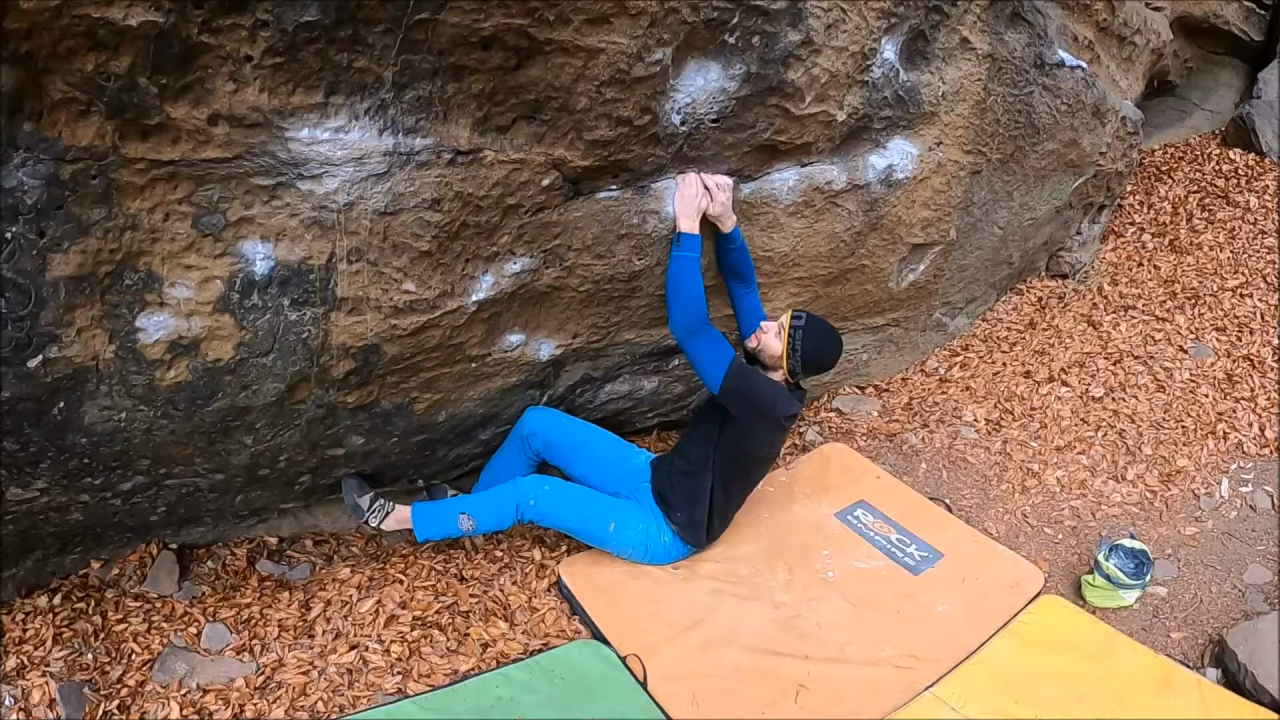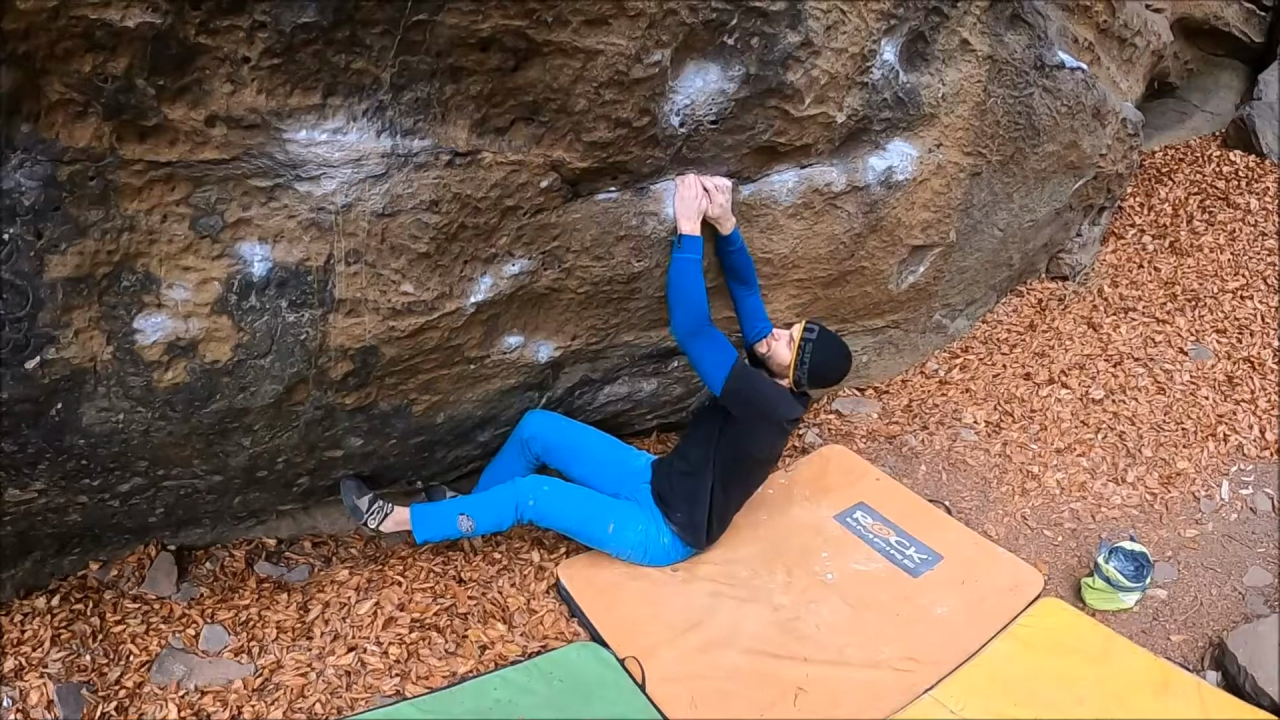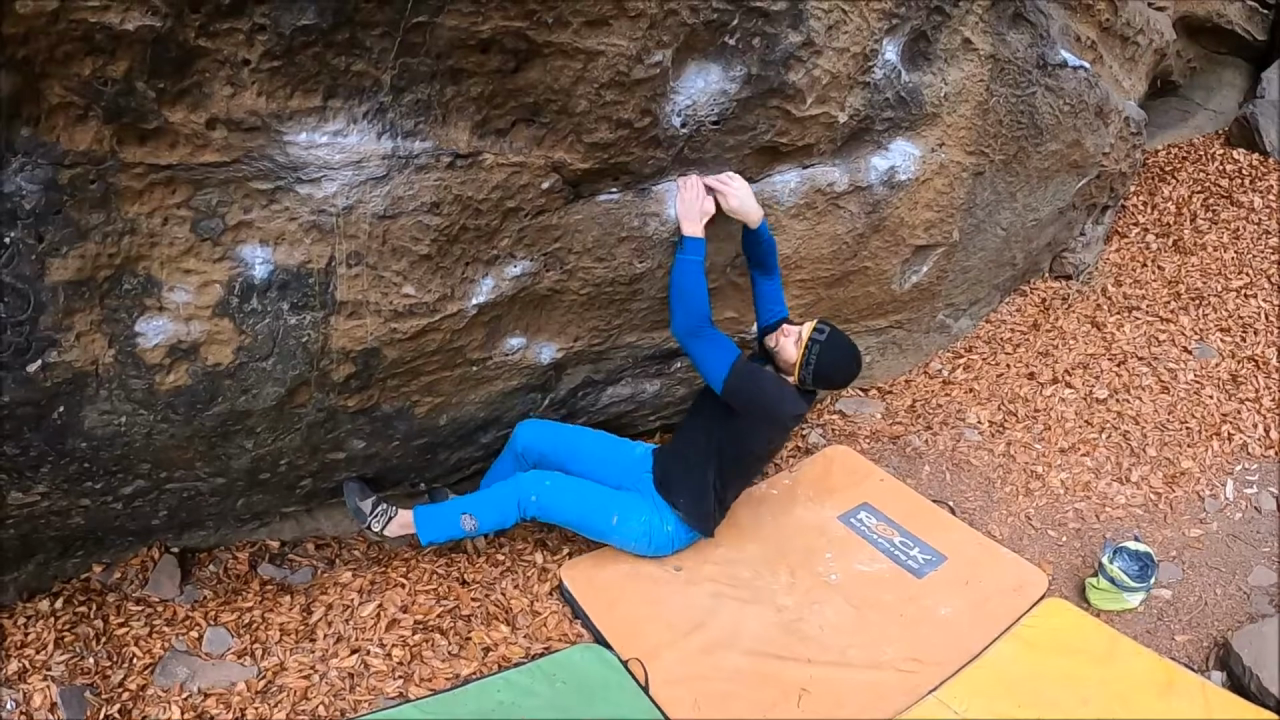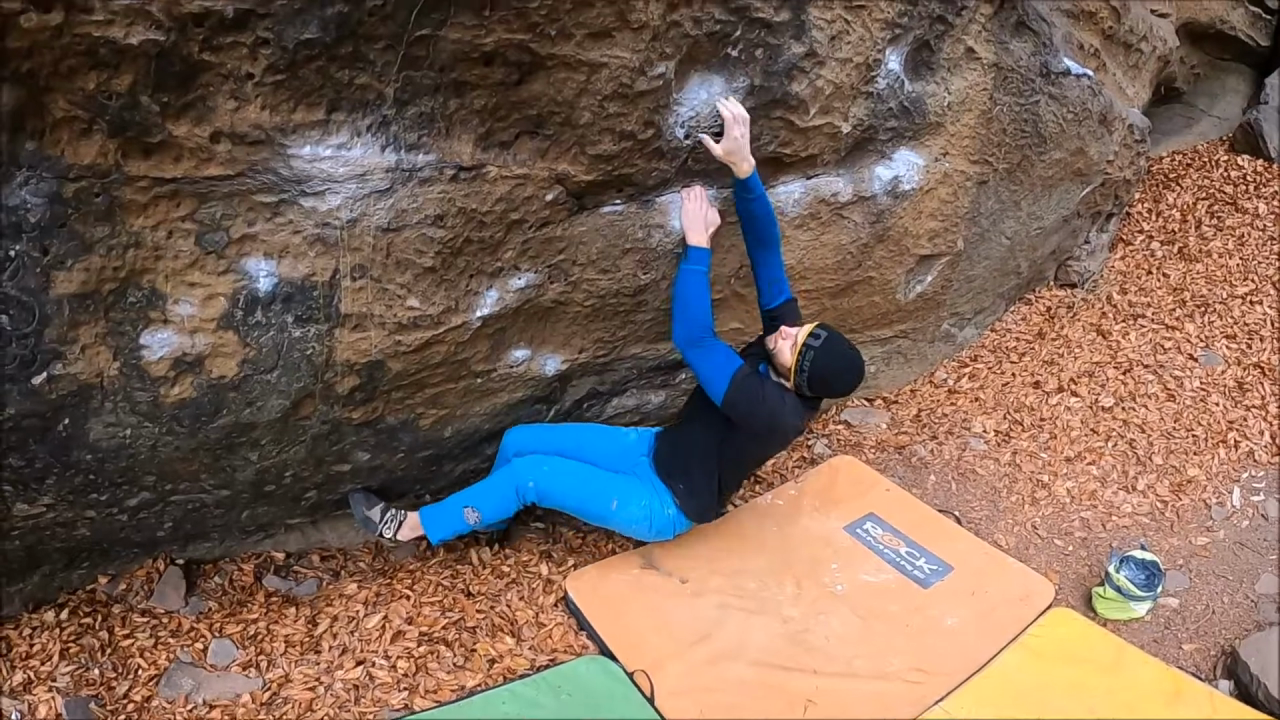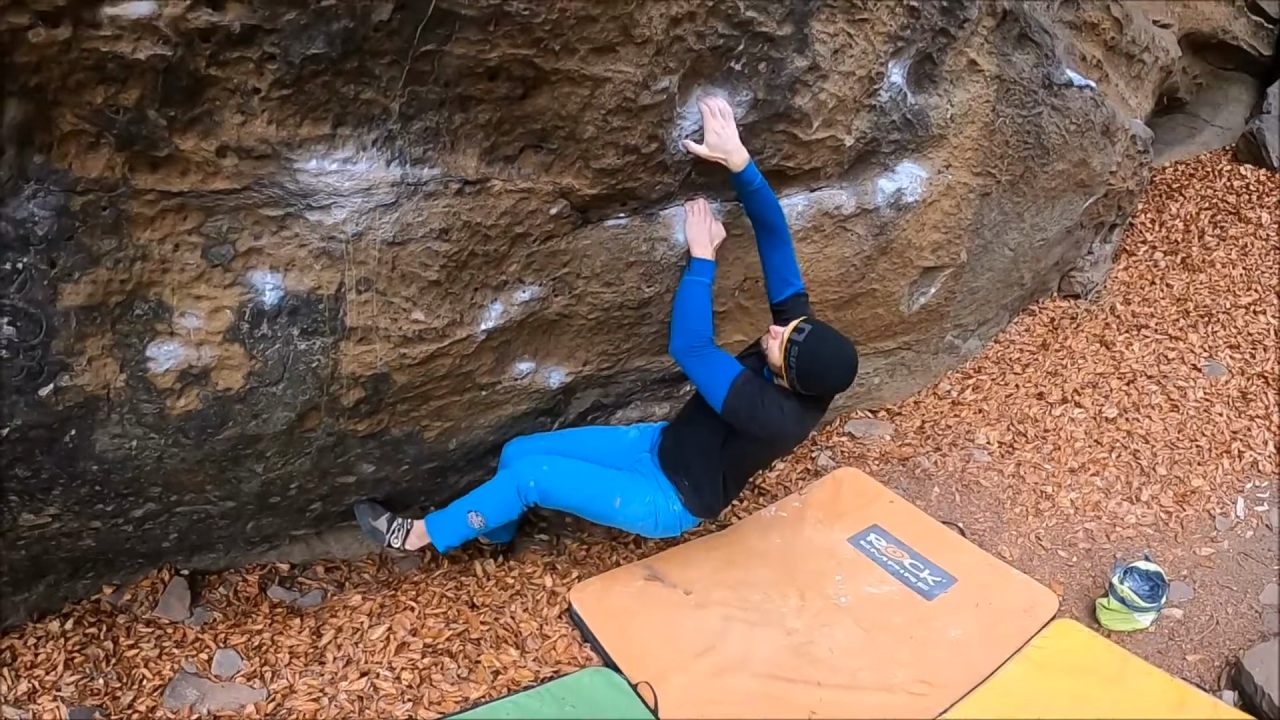
dt=0.3s
person 1, frame 1
left shoulder: (766, 401)
right shoulder: (763, 371)
left elbow: (690, 329)
right elbow: (743, 286)
left wrist: (689, 228)
right wrist: (726, 221)
left hip: (666, 531)
right hip: (656, 478)
left knee: (529, 496)
right knee: (536, 424)
left ankle: (405, 518)
right ankle: (472, 507)
person 1, frame 2
left shoulder: (769, 404)
right shoulder: (768, 378)
left elbow: (692, 330)
right elbow: (745, 287)
left wrist: (690, 229)
right wrist: (725, 224)
left hip: (665, 533)
right hip: (656, 481)
left knee: (528, 494)
right knee: (536, 428)
left ankle: (405, 519)
right ankle: (470, 511)
person 1, frame 3
left shoulder: (773, 402)
right shoulder: (778, 359)
left elbow: (691, 328)
right elbow: (765, 273)
left wrist: (692, 228)
right wrist: (753, 218)
left hip: (668, 520)
right hip: (657, 468)
left knee: (529, 490)
right knee: (527, 436)
left ankle: (408, 522)
right ankle: (478, 512)
person 1, frame 4
left shoulder: (775, 410)
right shoulder: (785, 332)
left elbow: (693, 340)
right elbow: (765, 249)
left wrist: (698, 243)
right wrist: (743, 165)
left hip: (663, 504)
right hip: (655, 451)
left knee: (526, 474)
right knee: (517, 441)
left ankle: (415, 527)
right ankle: (488, 524)
person 1, frame 5
left shoulder: (777, 415)
right shoulder: (803, 334)
left elbow: (689, 347)
right elbow: (775, 237)
left wrist: (701, 254)
right wrist: (737, 158)
left hip: (670, 500)
right hip: (662, 445)
left knee: (529, 475)
right knee: (518, 452)
left ankle: (421, 534)
right ankle: (495, 533)
